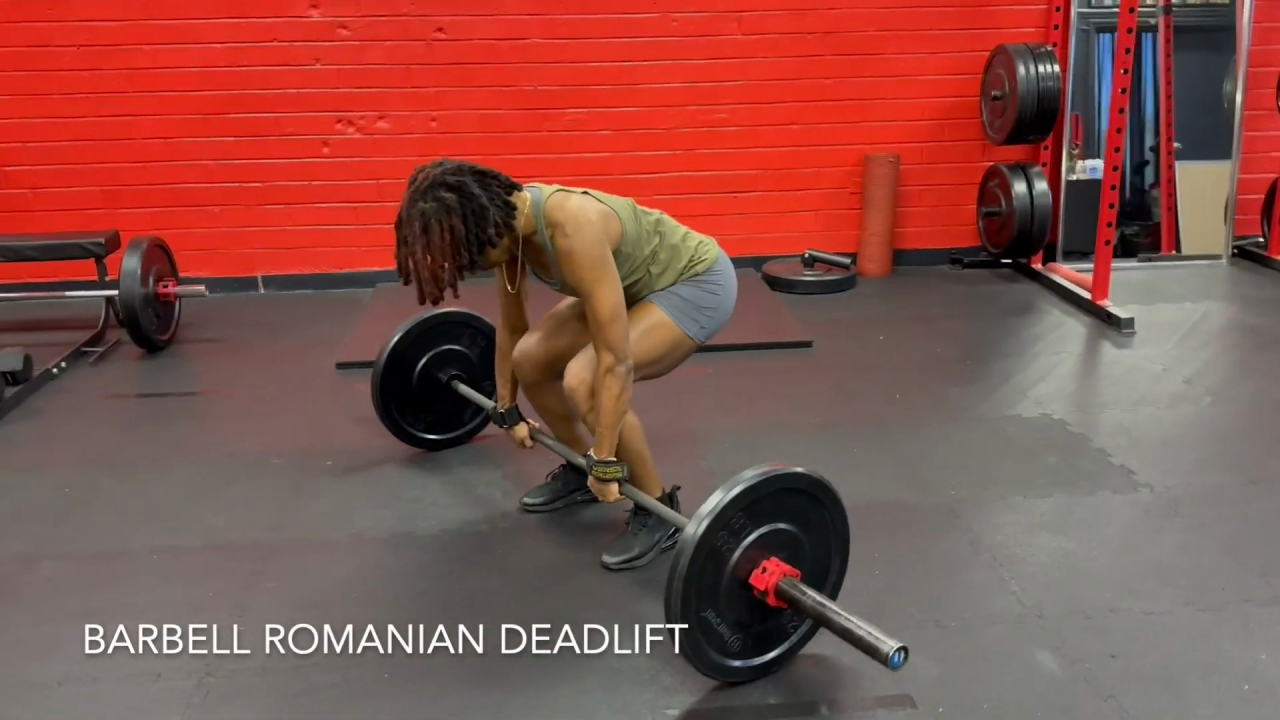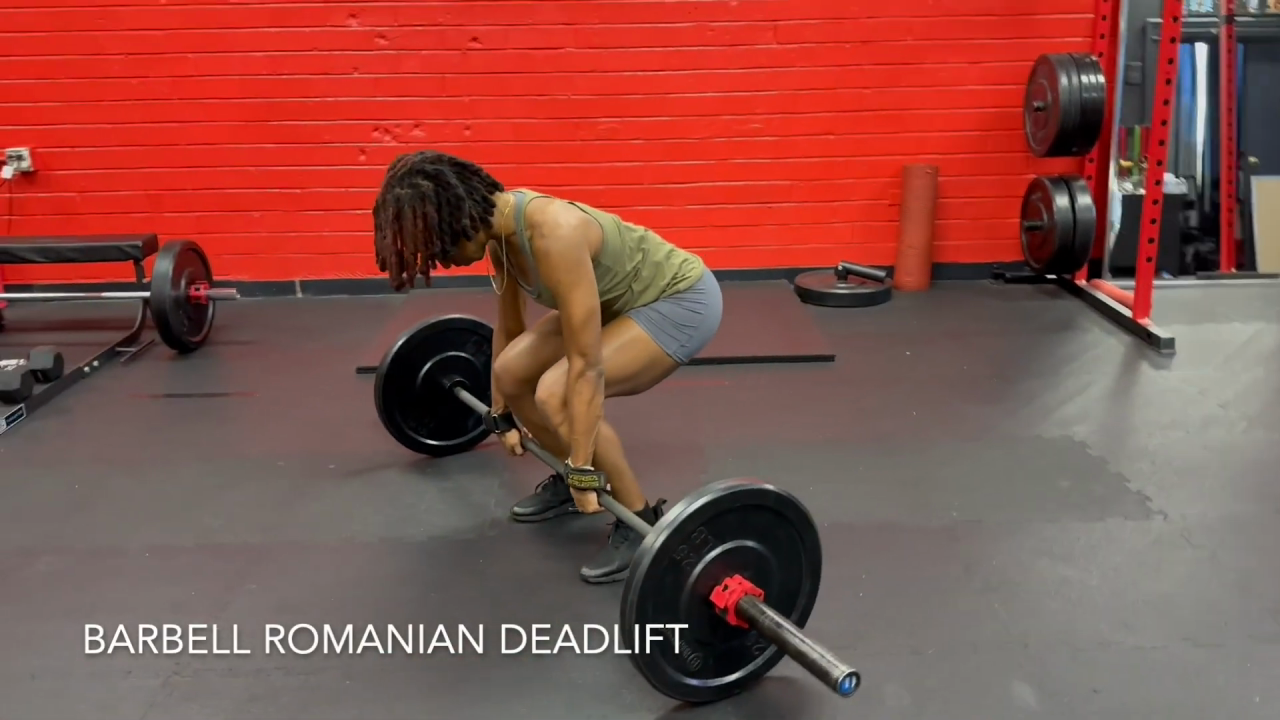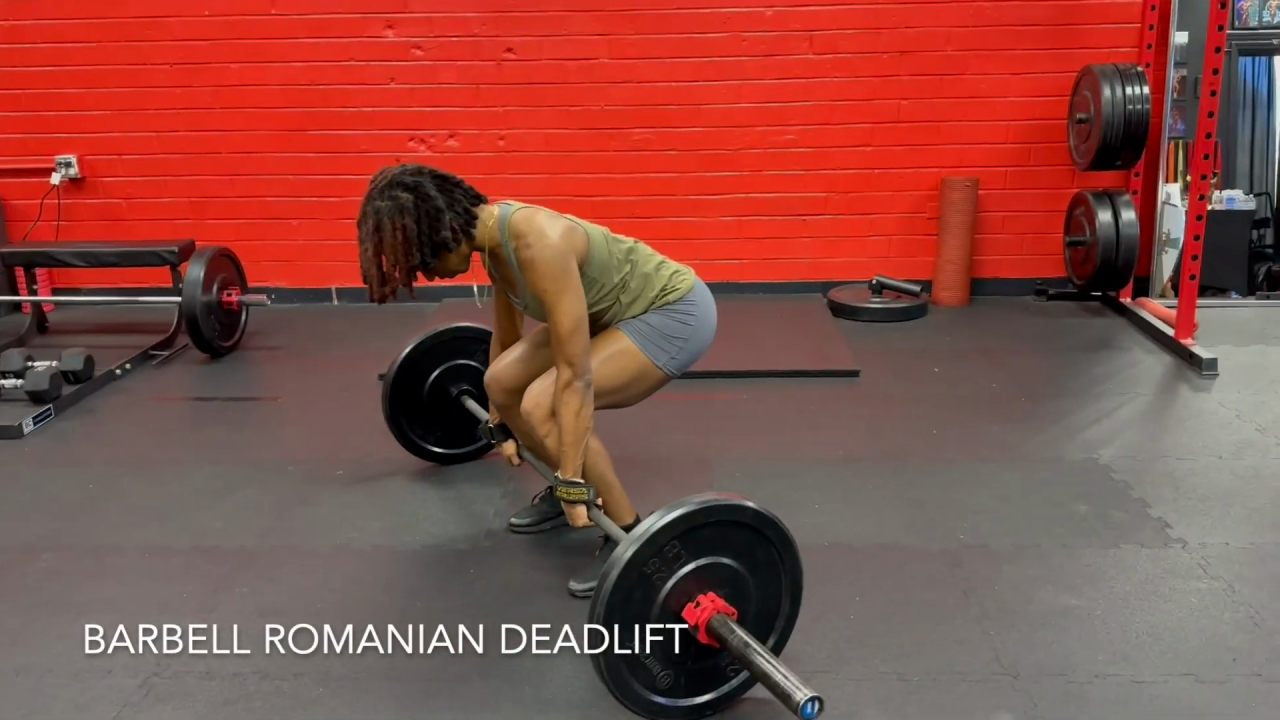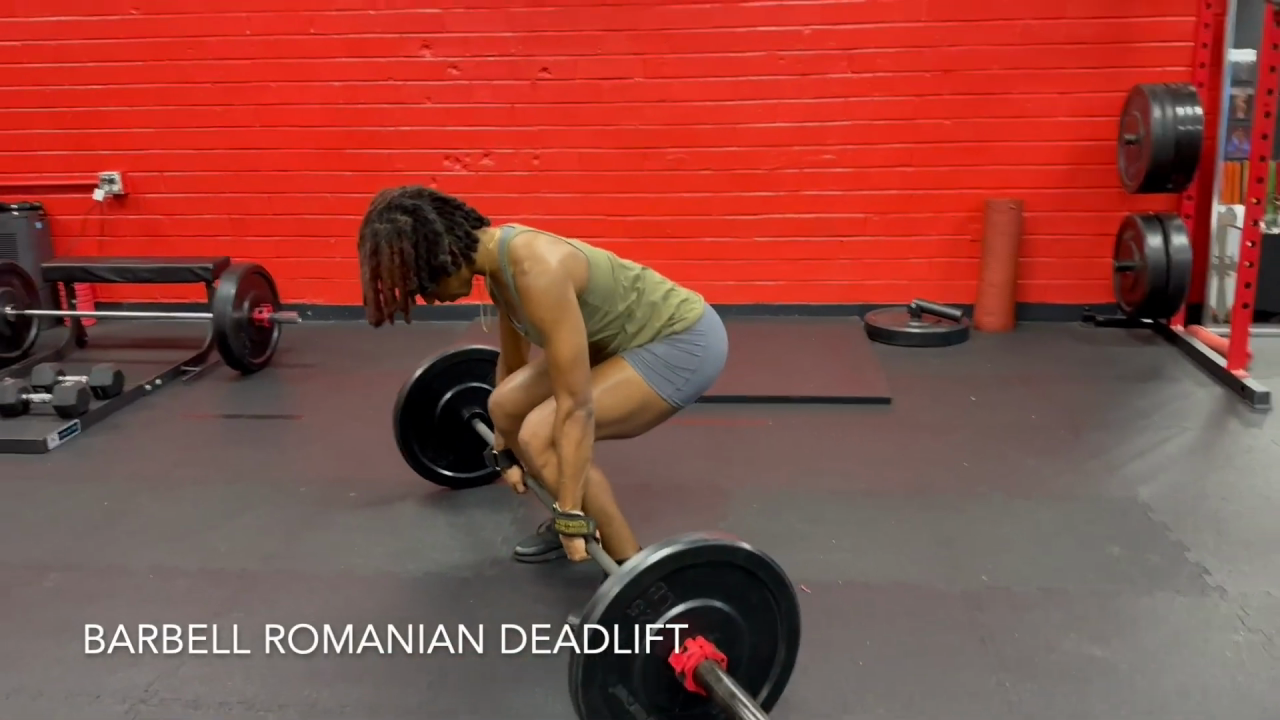
dt=0.4s
person 1, frame 1
left shoulder: (572, 231)
right shoulder: (510, 219)
left elbow: (616, 359)
right elbow: (511, 326)
left wrist: (606, 463)
right wrist: (507, 409)
left hip: (699, 282)
right hip: (638, 282)
left knee: (583, 382)
right knee: (529, 360)
left ankle: (658, 510)
right ankle: (580, 470)
person 1, frame 2
left shoulder: (553, 236)
right shoulder: (499, 225)
left elbow: (586, 366)
right elbow: (508, 328)
left wrist: (583, 471)
right wrist: (500, 415)
left hip: (683, 299)
right hip: (623, 298)
left knee: (555, 394)
right knee: (510, 373)
left ankle: (643, 523)
right ankle: (570, 483)
person 1, frame 3
left shoulder: (536, 244)
right shoulder: (493, 235)
left elbow: (576, 374)
right elbow: (506, 335)
left wrist: (573, 483)
right wrist: (500, 425)
left hip: (677, 311)
right hip: (618, 309)
left knee: (542, 405)
right knee: (502, 382)
person 1, frame 4
left shoulder: (536, 271)
right shoulder: (496, 256)
left elbow: (576, 405)
right elbow: (511, 360)
left wrist: (571, 516)
right wrist: (505, 452)
left hip: (685, 340)
left knee: (542, 437)
right knee: (505, 406)
right ankle: (581, 519)
